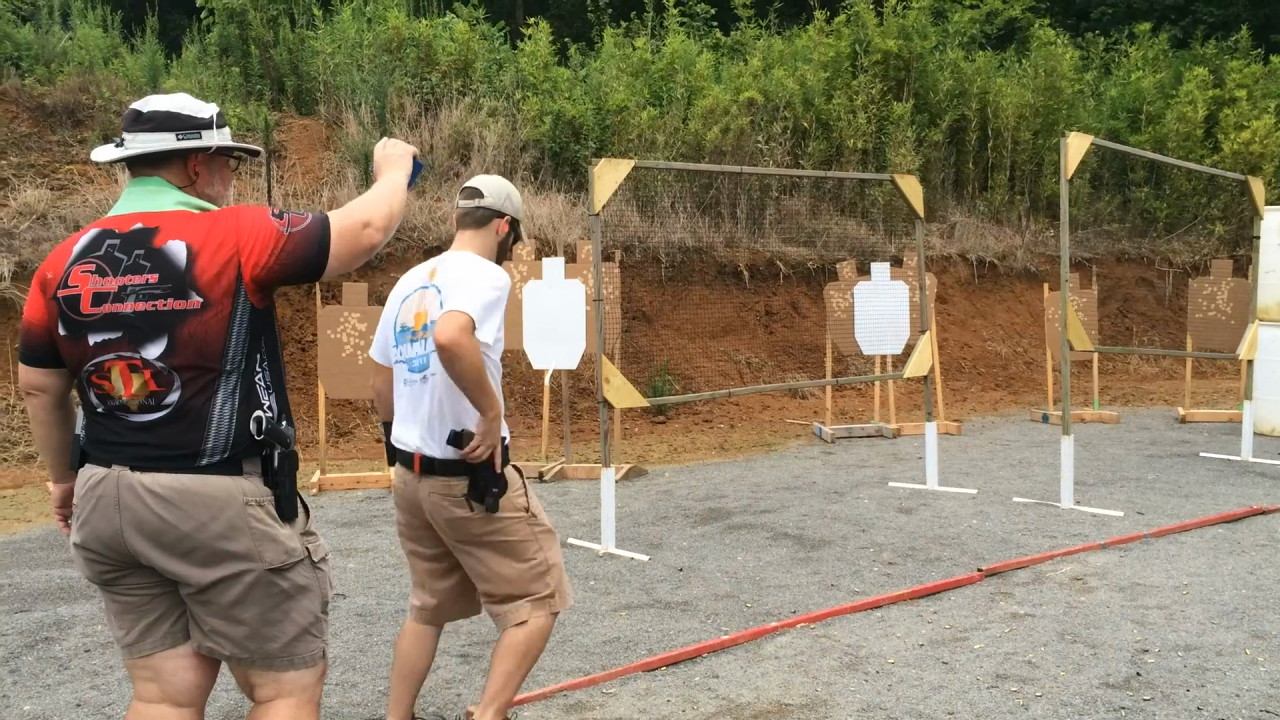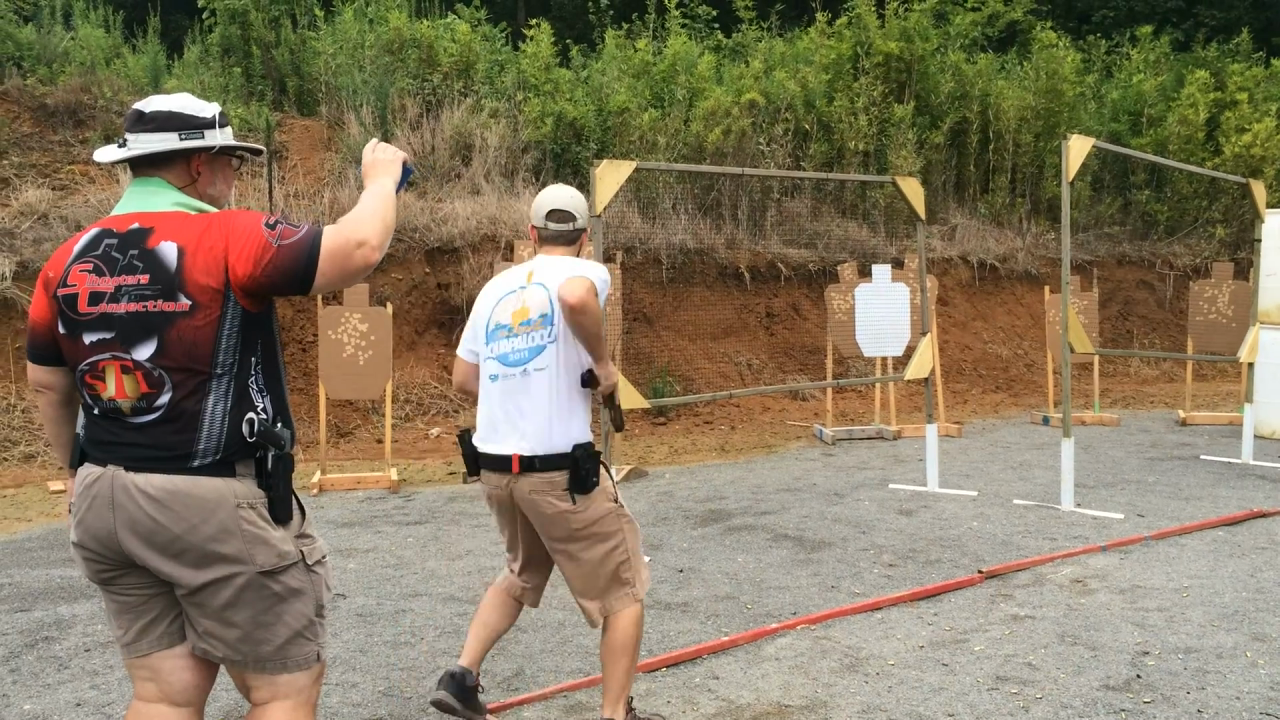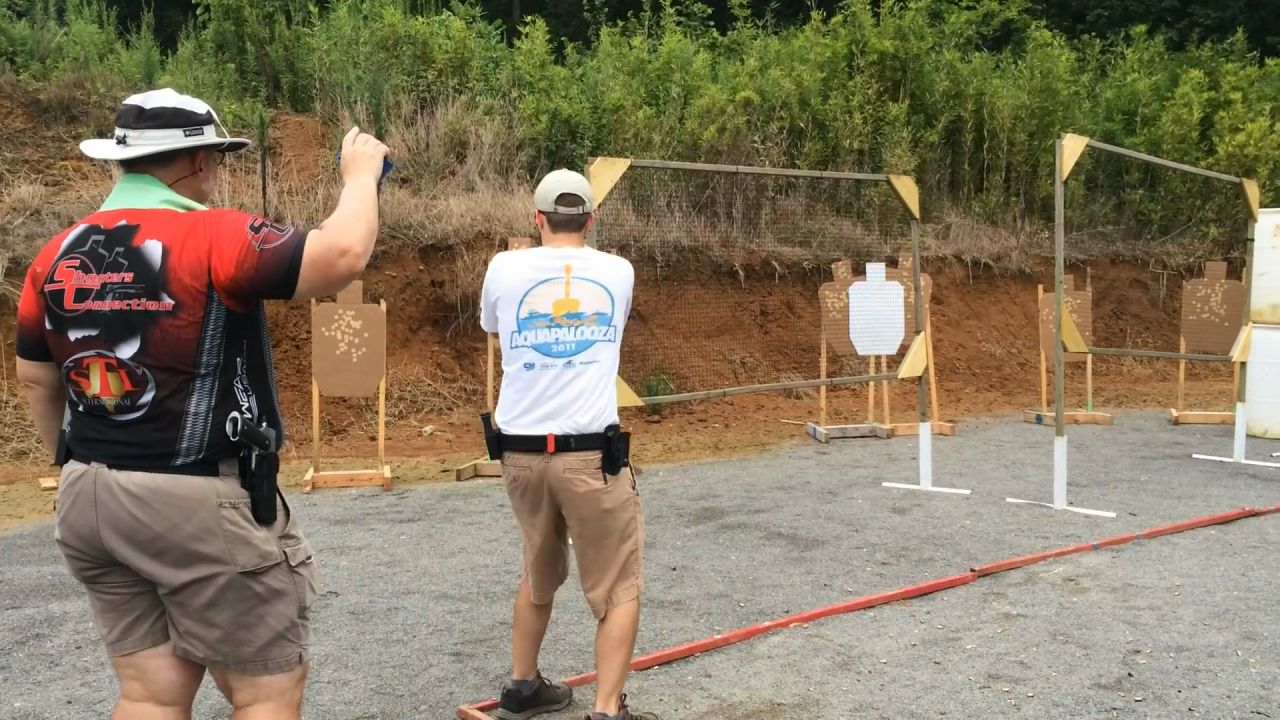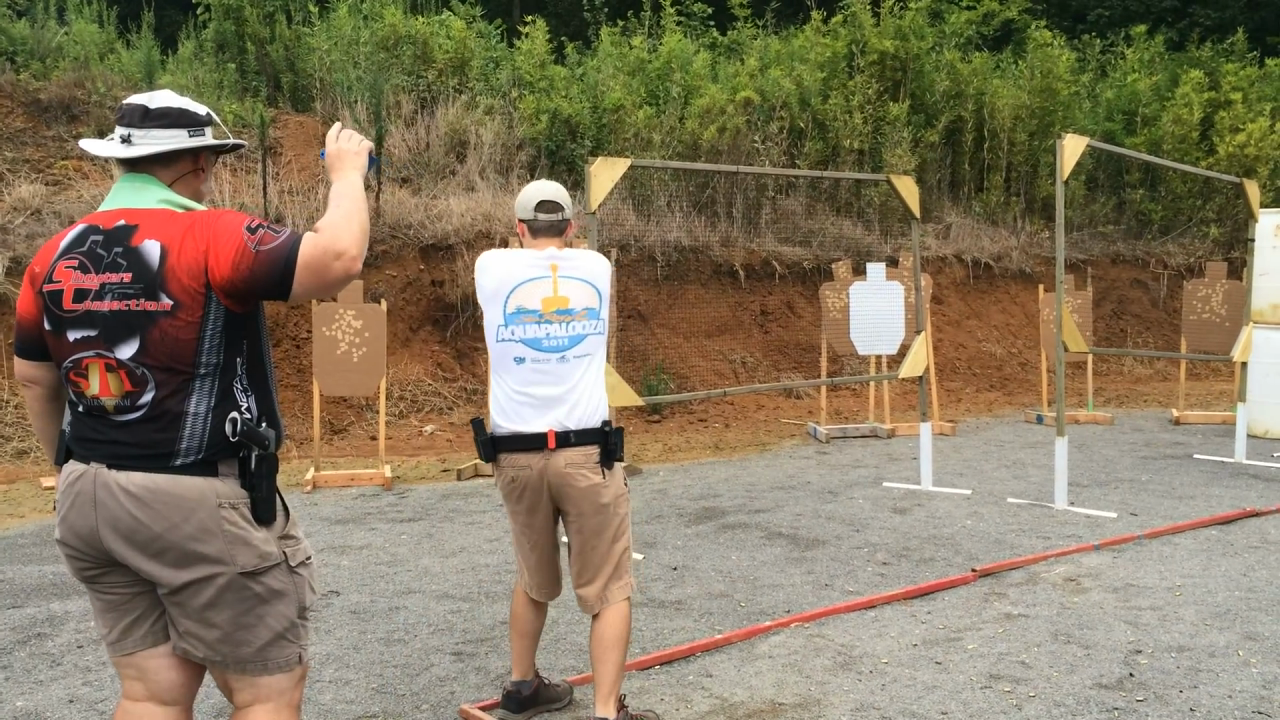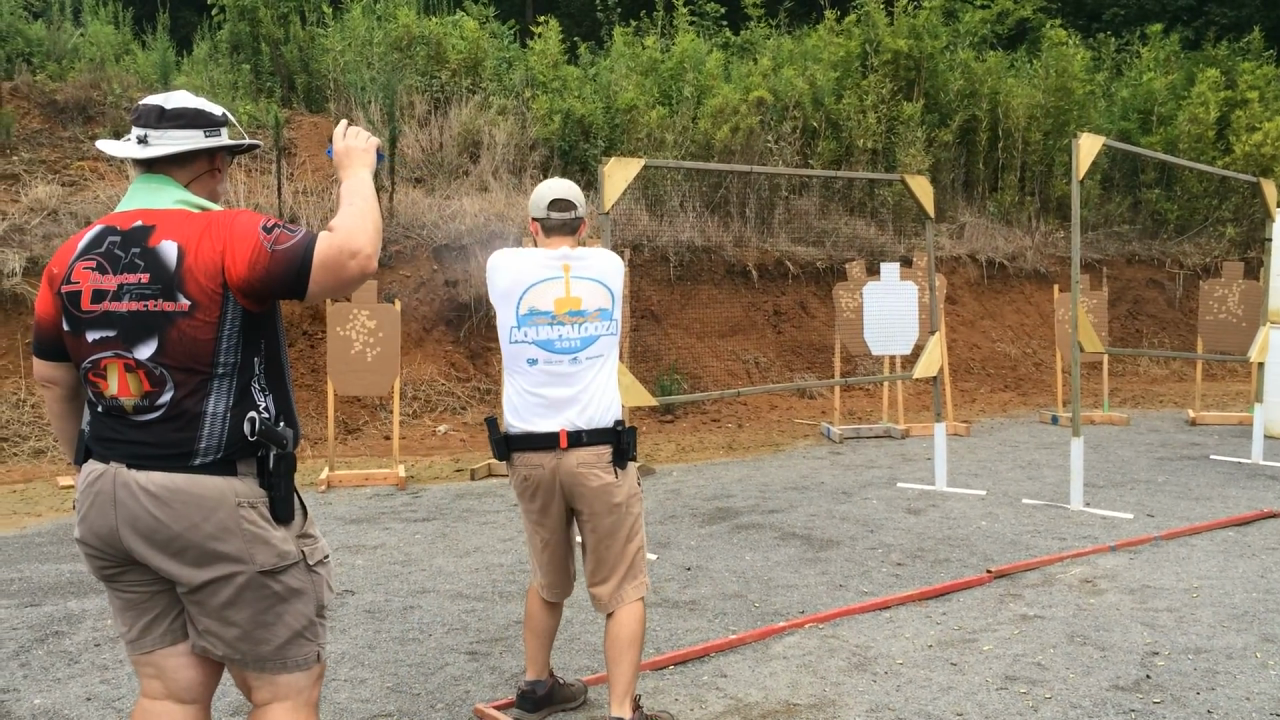
dt=0.4s
person 1, frame 1
left shoulder: (65, 261)
right shoulder: (236, 238)
left elbow: (38, 388)
right elbow: (364, 229)
left wrist: (66, 477)
right wrist: (393, 172)
left hip: (109, 501)
right hip: (219, 501)
person 1, frame 2
left shoulder: (68, 259)
right shoulder: (229, 240)
left elbow: (47, 384)
right elbow: (359, 248)
left wrist: (78, 471)
right wrist: (382, 179)
left hip: (108, 501)
right hip: (217, 502)
person 1, frame 3
left shoulder: (57, 255)
right shoulder: (215, 238)
left elbow: (36, 380)
right elbow: (343, 255)
right wrist: (361, 174)
left hip: (91, 501)
right hip: (199, 501)
person 1, frame 4
left shoulder: (54, 255)
right shoulder: (212, 238)
left elbow: (34, 380)
right elbow: (339, 258)
right wrist: (347, 173)
left hip: (90, 500)
right hip: (200, 501)
person 1, frame 5
left shoulder: (72, 255)
right shoulder: (229, 238)
left elbow: (54, 381)
right elbow: (354, 257)
right wrist: (356, 171)
left hip: (108, 501)
right hip: (217, 500)
person 2, frame 1
left shoulder: (409, 281)
right shoulder: (485, 276)
left elbow: (380, 381)
right elbow: (450, 338)
right wrist: (491, 415)
left hip: (410, 472)
right hip: (468, 475)
left knee: (429, 606)
right knee: (538, 602)
person 2, frame 2
left shoulder: (496, 286)
right shoulder: (588, 272)
left elbow: (463, 378)
right elbow: (576, 298)
right wrist: (603, 363)
left hip: (495, 470)
right hip: (560, 473)
left knee: (521, 578)
right knee: (624, 592)
left ankle: (462, 677)
person 2, frame 3
left shoulder: (503, 268)
right shoulder: (618, 271)
left hip: (521, 454)
right hip: (591, 455)
left knee: (538, 576)
right knee: (619, 587)
person 2, frame 4
left shoulder: (492, 267)
right shoulder: (598, 267)
left hip: (517, 454)
right hip: (586, 452)
left knee: (533, 576)
right knee: (609, 588)
person 2, frame 5
left shoulder: (504, 266)
right shoulder: (609, 265)
left hip: (530, 454)
right hip: (599, 451)
left knee: (548, 576)
right knee: (623, 588)
